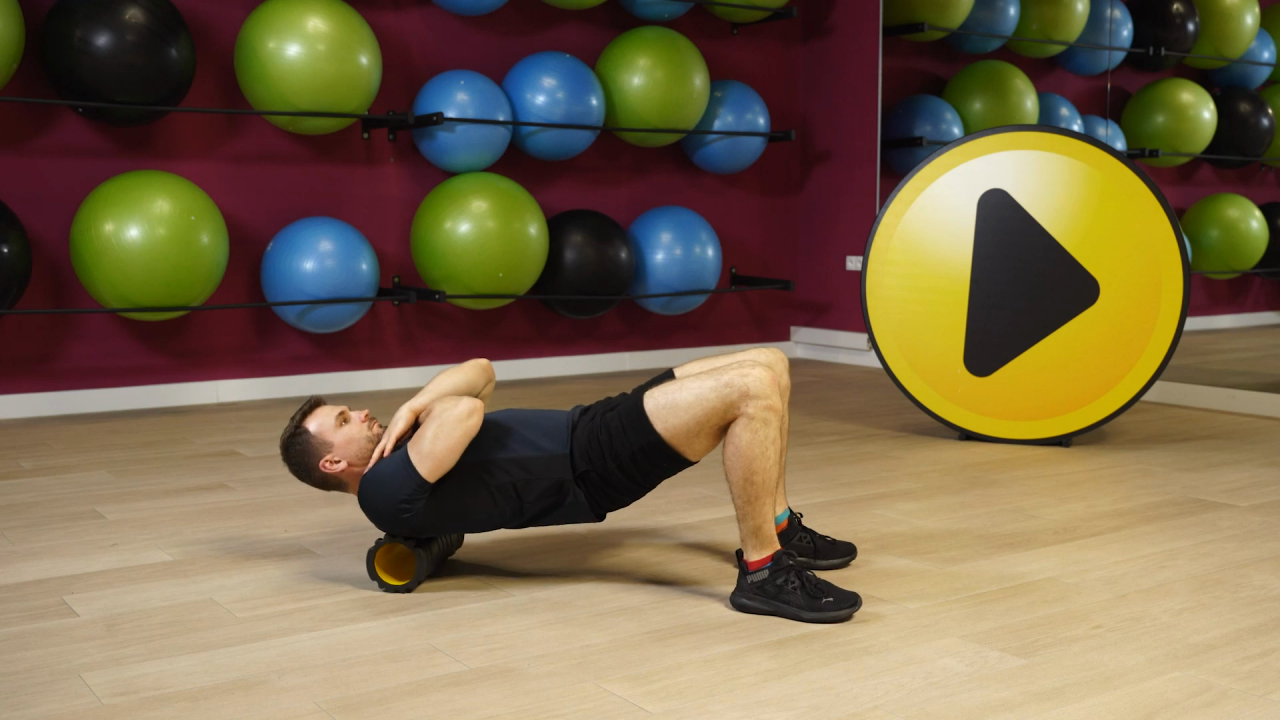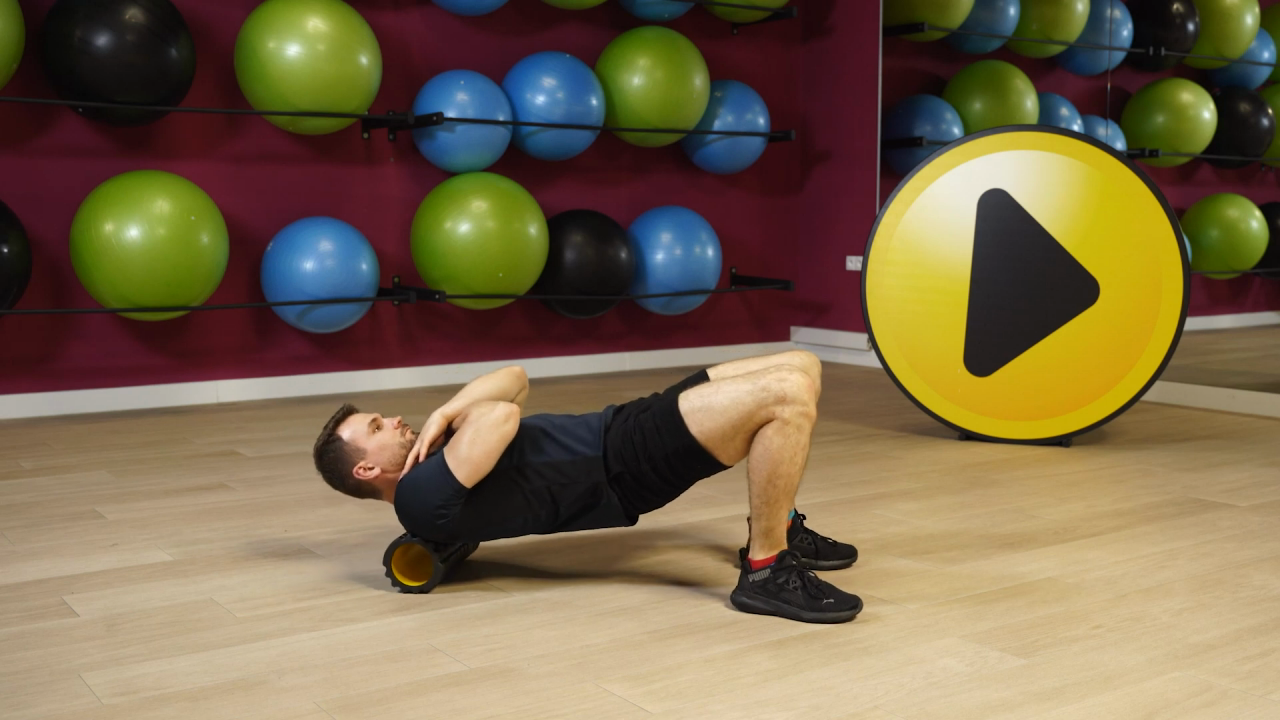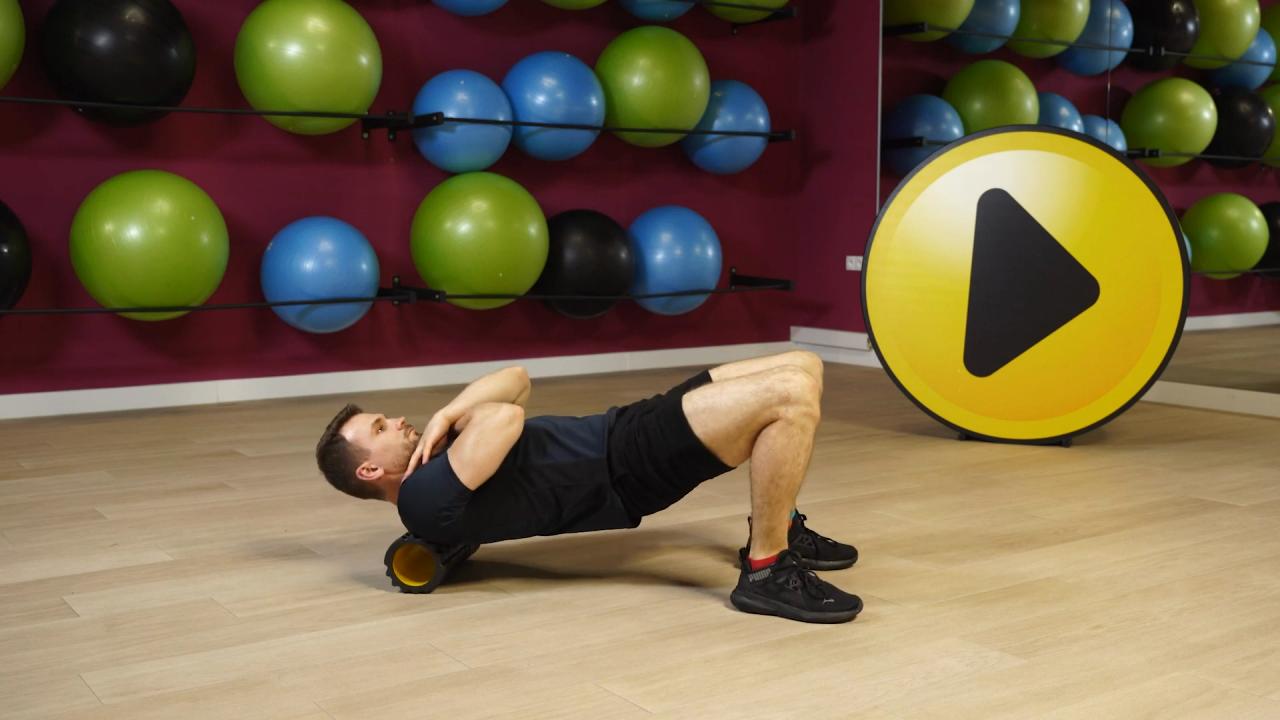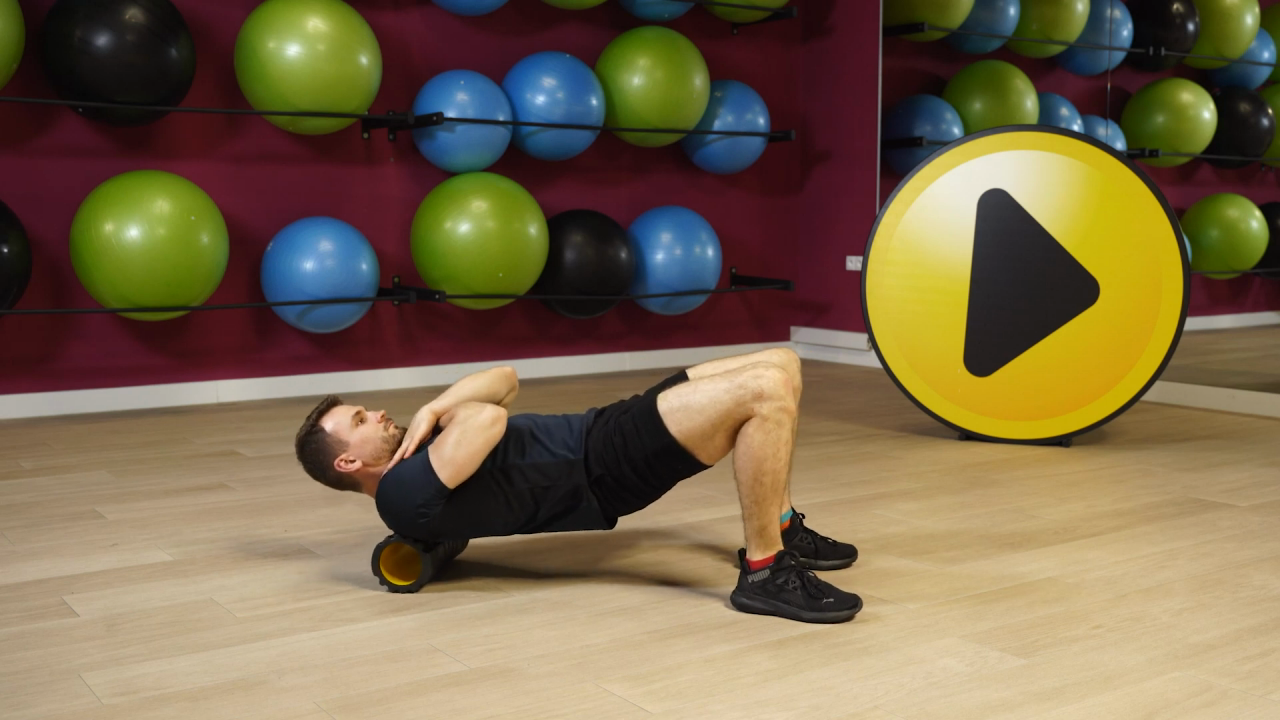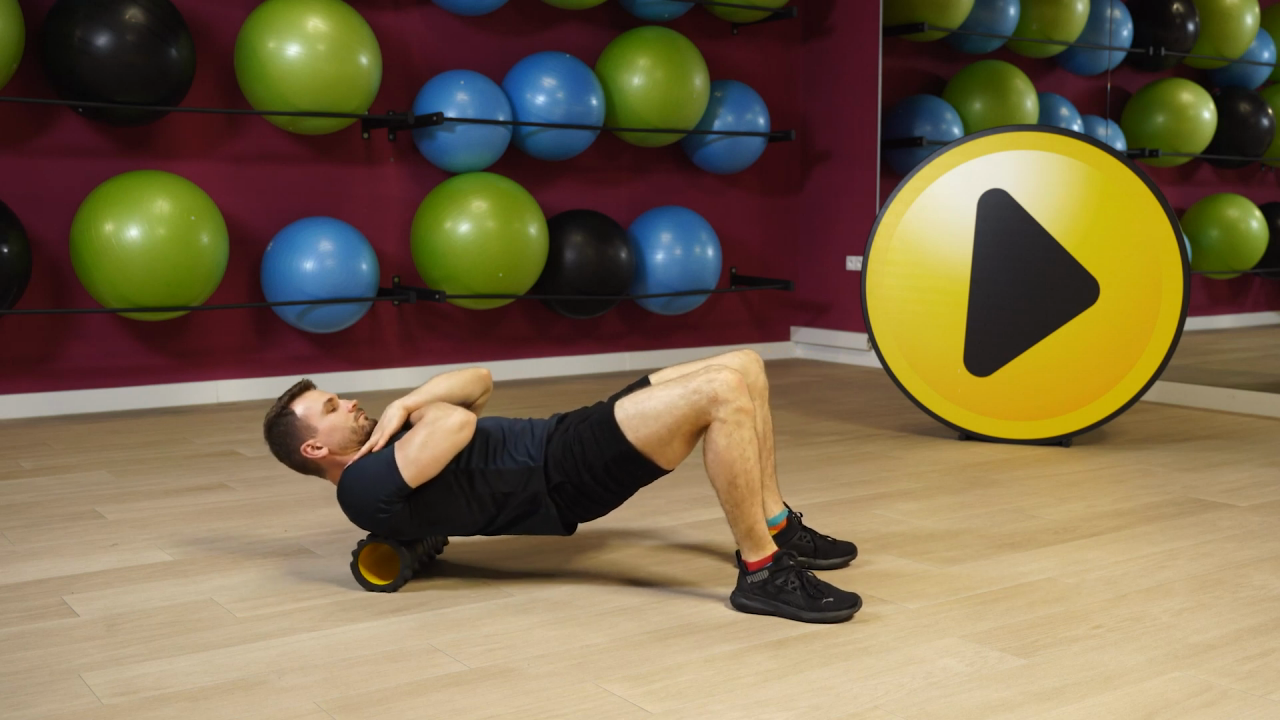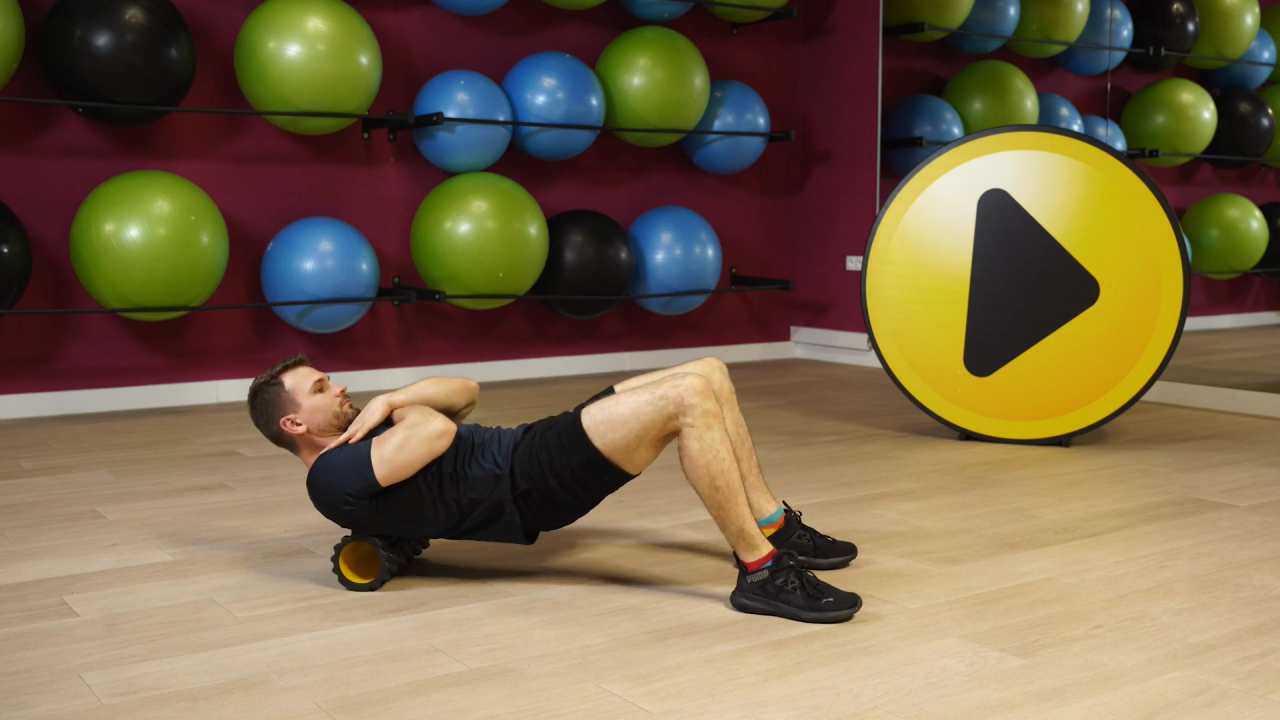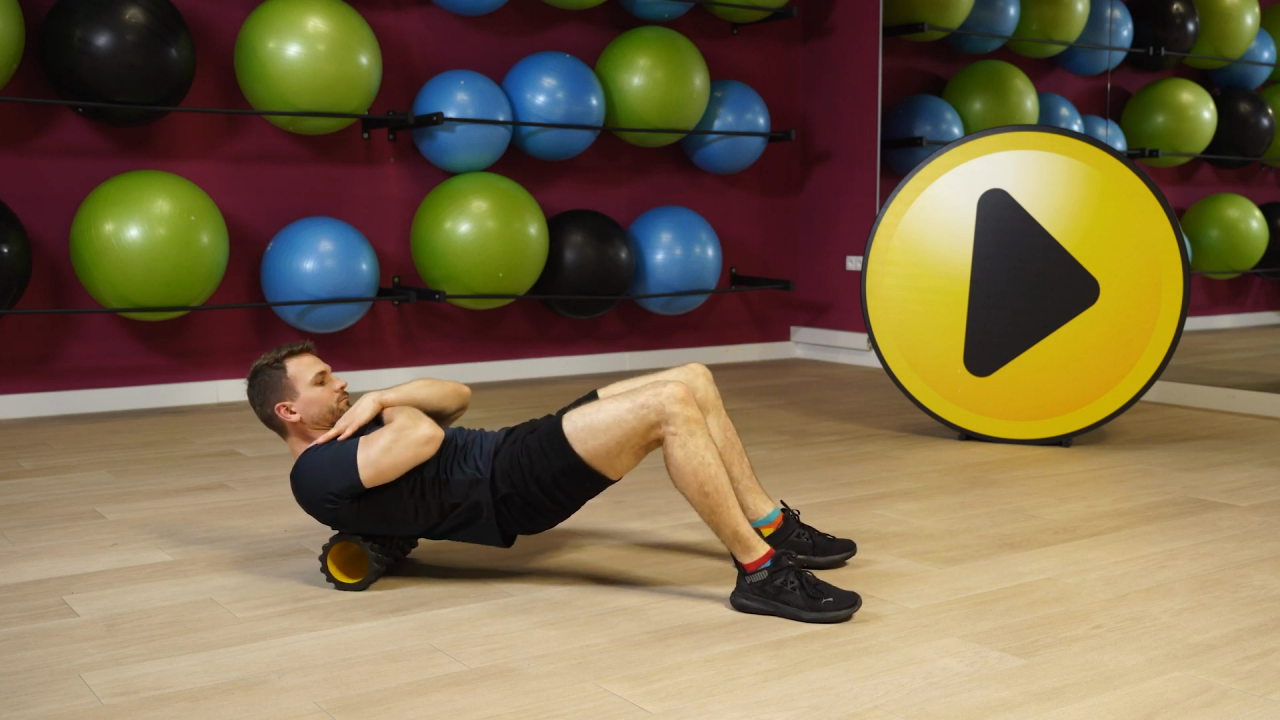
dt=0.7s
person 1, frame 1
left shoulder: (405, 450)
right shoulder: (389, 492)
left elbow: (479, 372)
right elbow: (465, 411)
left wrist: (413, 406)
right wrist: (424, 409)
left hip: (592, 432)
right hip: (591, 466)
left knee: (768, 364)
right knee: (754, 390)
left ankle: (779, 529)
right ankle: (763, 572)
person 1, frame 2
left shoulder: (437, 454)
right shoulder: (424, 497)
left elbow: (515, 378)
right elbow: (502, 416)
left wrist: (445, 413)
right wrist: (454, 414)
left hip: (623, 429)
right hip: (623, 468)
left knee: (800, 367)
right knee: (788, 396)
left ankle: (781, 530)
right ankle: (767, 571)
person 1, frame 3
left shoulder: (439, 457)
right shoulder: (428, 498)
left elbow: (516, 378)
right elbow: (507, 418)
left wrist: (448, 414)
right wrist: (455, 417)
left hip: (626, 432)
right hip: (627, 469)
left knee: (802, 368)
right knee: (791, 397)
left ankle: (782, 530)
right ankle: (767, 571)
person 1, frame 4
left shoulder: (424, 451)
right shoulder: (405, 495)
left elbow: (505, 378)
right elbow: (489, 418)
left wrist: (434, 409)
right wrist: (442, 411)
left hip: (603, 433)
right hip: (602, 469)
left knee: (780, 364)
right knee: (766, 391)
left ankle: (781, 529)
right ankle: (765, 571)
person 1, frame 5
left shoulder: (391, 444)
right shoulder: (366, 488)
left elbow: (479, 381)
right elbow: (456, 424)
left wrist: (405, 404)
right wrist: (412, 407)
left hip: (564, 440)
right hip: (562, 476)
left knee: (743, 367)
right knee: (722, 392)
left ankle: (777, 528)
right ankle: (762, 571)
person 1, frame 6
left shoulder: (368, 438)
right shoulder: (335, 479)
left elbow: (466, 390)
right elbow: (438, 431)
left wrist: (389, 402)
right wrist: (397, 404)
left hip: (532, 451)
right hip: (530, 484)
left knee: (708, 374)
right knee: (688, 397)
left ankle: (774, 526)
right ankle: (761, 571)
person 1, frame 7
left shoulder: (356, 433)
right shoulder: (318, 474)
left elbow: (458, 396)
right elbow: (423, 438)
left wrist: (380, 399)
right wrist: (384, 404)
left hip: (514, 454)
right hip: (509, 490)
left knee: (692, 382)
right knee: (670, 407)
left ankle: (770, 526)
right ankle: (760, 571)
